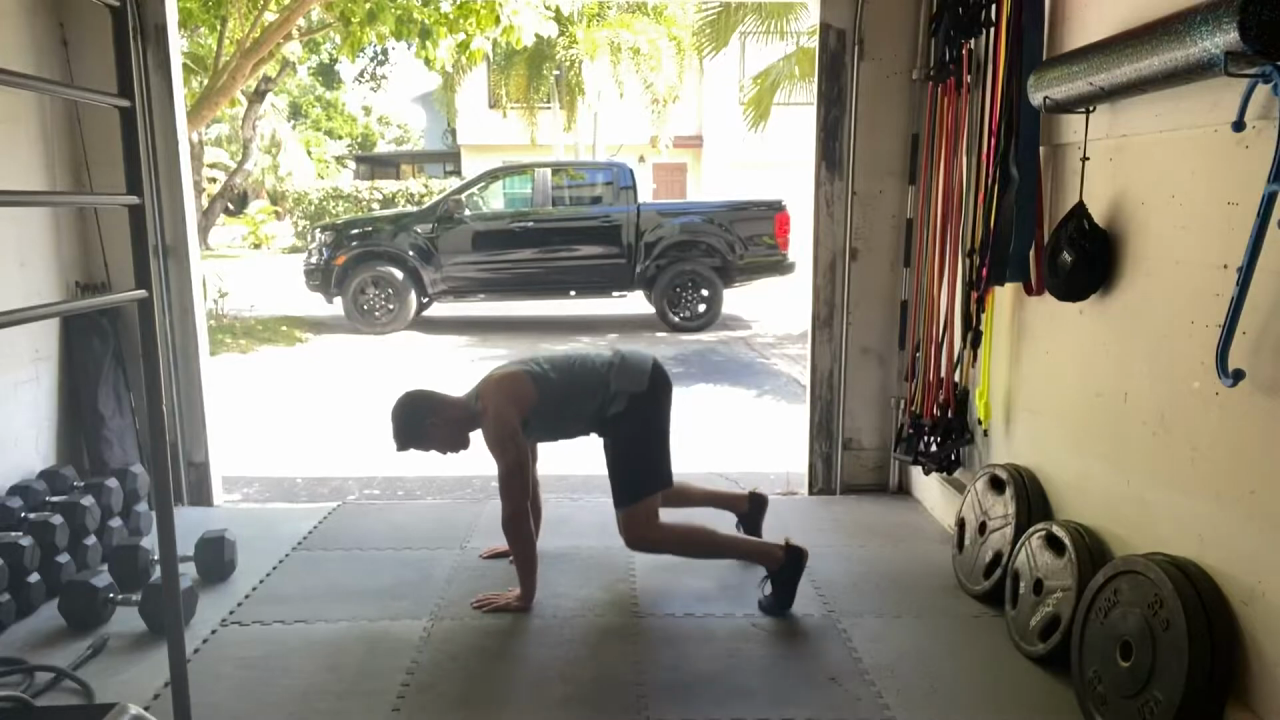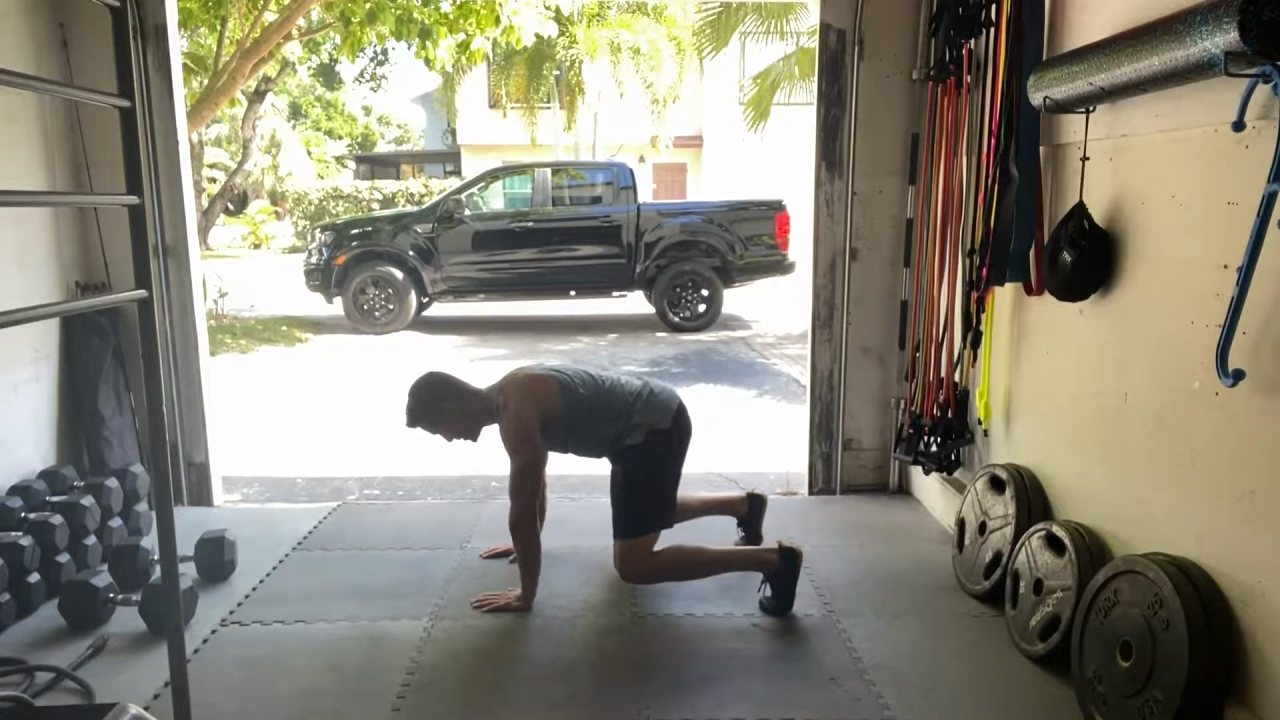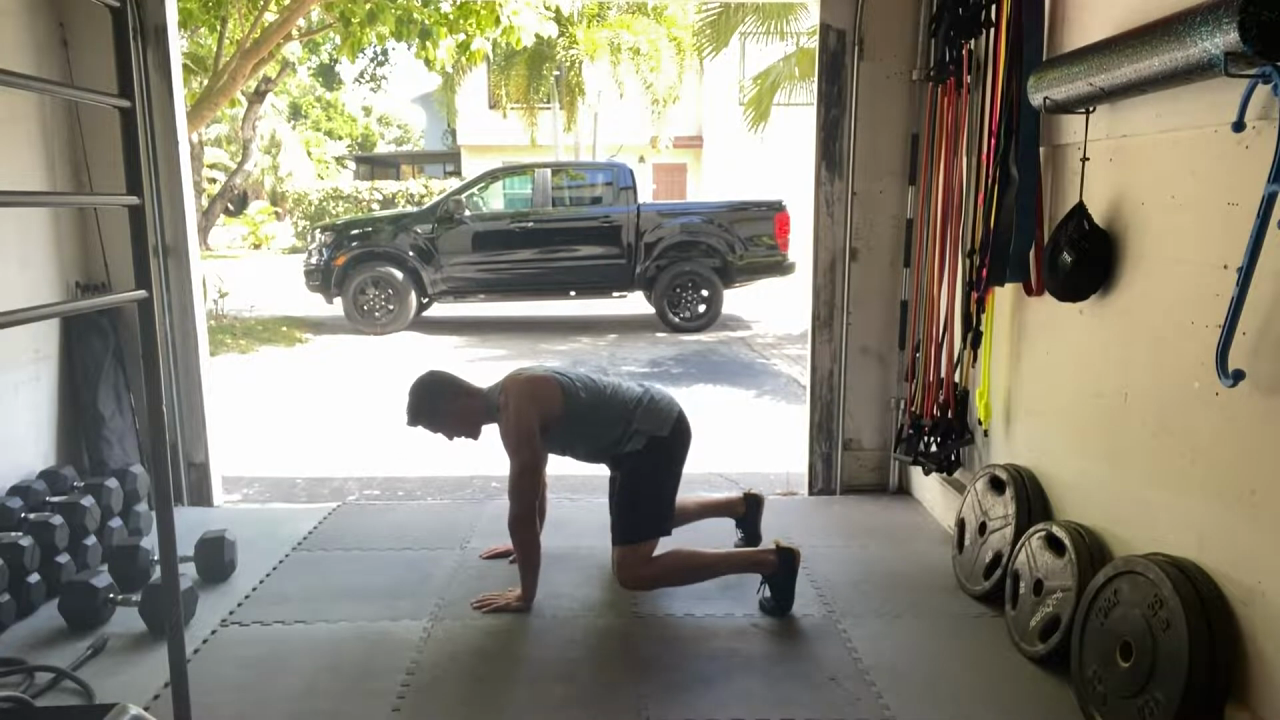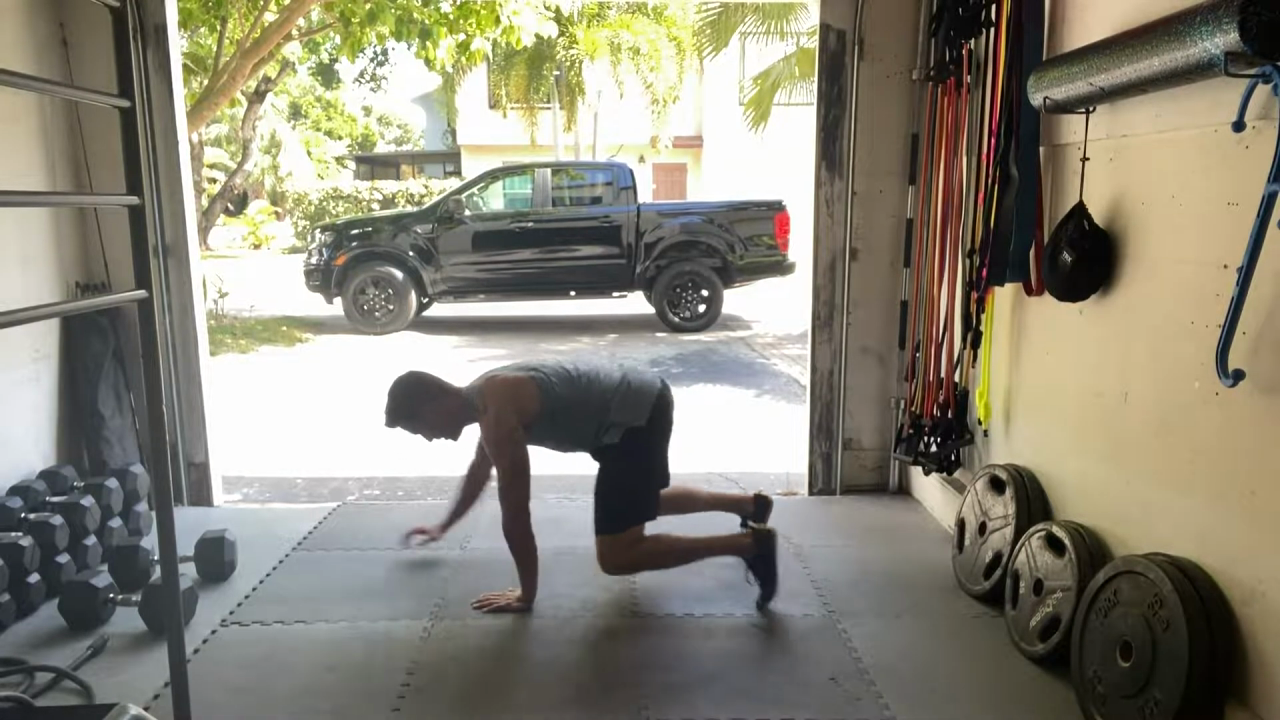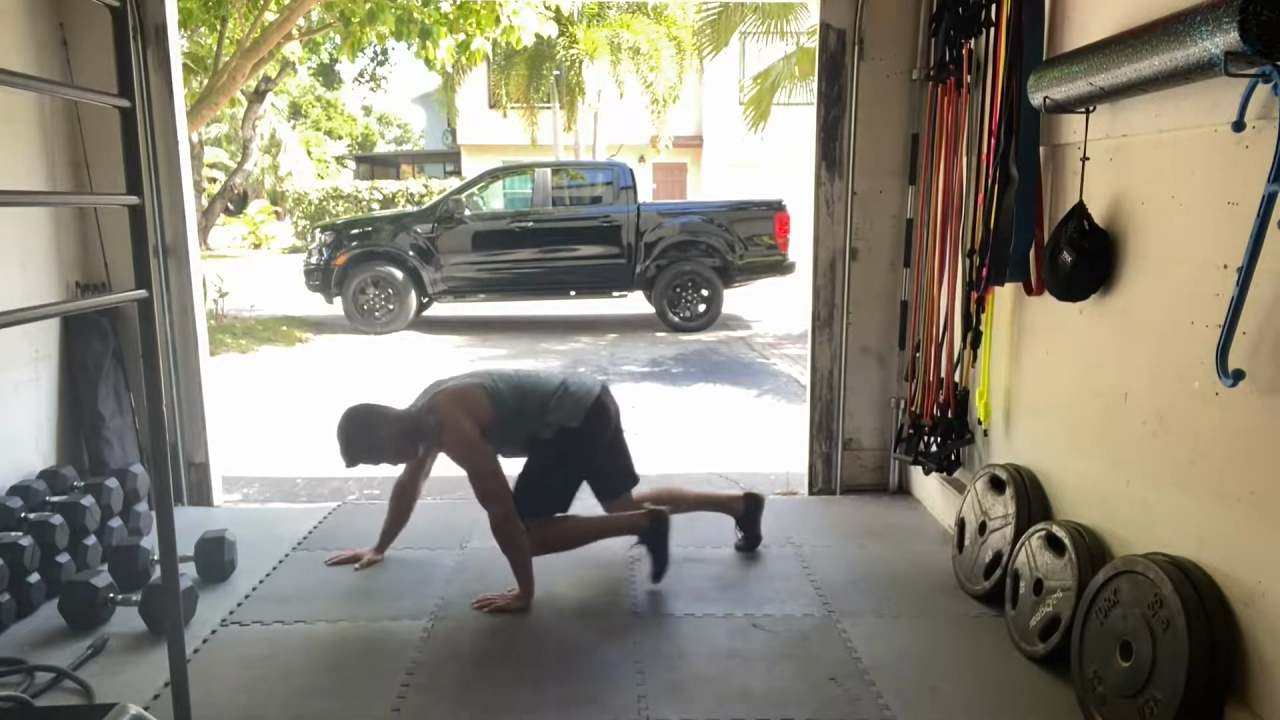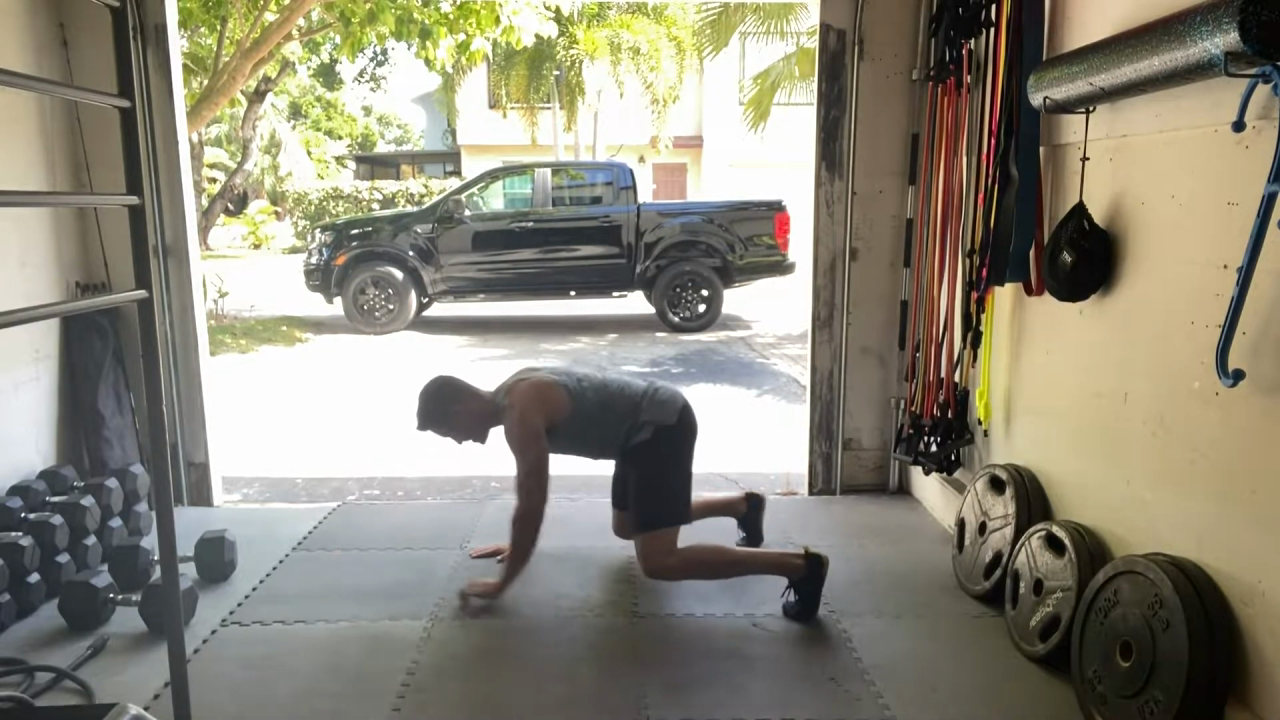
dt=0.7s
person 1, frame 1
left shoulder: (494, 414)
right shoulder: (492, 399)
left elbow: (514, 509)
right elbow: (527, 479)
left wrist: (525, 593)
right wrist: (525, 543)
left hip: (634, 392)
right hip: (633, 384)
left knee: (640, 533)
right knee: (650, 494)
left ankle: (779, 558)
right ankle: (746, 504)
person 1, frame 2
left shoulder: (515, 413)
right shoulder: (511, 394)
left elbow: (523, 510)
right elbow: (536, 483)
left wrist: (526, 594)
right wrist: (527, 542)
left hip: (656, 427)
right hip: (651, 417)
left knee: (633, 565)
right knee: (643, 513)
left ankle: (774, 560)
right ankle: (744, 505)
person 1, frame 3
left shoulder: (515, 412)
right shoulder: (511, 395)
left elbow: (522, 511)
right elbow: (535, 482)
left wrist: (526, 594)
right wrist: (527, 543)
left hip: (655, 434)
right hip: (648, 425)
left knee: (631, 572)
right knee: (639, 519)
left ankle: (772, 561)
right ankle: (741, 506)
person 1, frame 4
left shoulder: (497, 415)
right shoulder: (482, 397)
left elbow: (516, 514)
right elbow: (479, 469)
left wrist: (527, 595)
right wrist: (444, 525)
left hip: (637, 415)
right hip: (643, 400)
left knee: (615, 557)
right knee: (644, 502)
left ankle: (749, 542)
right ankle: (751, 505)
person 1, frame 5
left shoulder: (448, 426)
right shoulder: (424, 413)
left elbow: (502, 511)
right elbow: (408, 485)
left wrist: (525, 592)
right wrist: (378, 548)
left hip: (576, 418)
right hip: (588, 405)
left knee: (524, 532)
right knee: (625, 503)
left ankle: (642, 523)
right ankle: (741, 504)
person 1, frame 6
left shoulder: (521, 413)
right shoulder: (514, 397)
left elbow: (531, 506)
right elbow: (534, 476)
left wrist: (503, 582)
right wrist: (520, 544)
left hip: (662, 427)
right hip: (646, 427)
left knee: (657, 564)
right knee: (629, 527)
left ankle: (799, 566)
right ankle: (740, 506)
